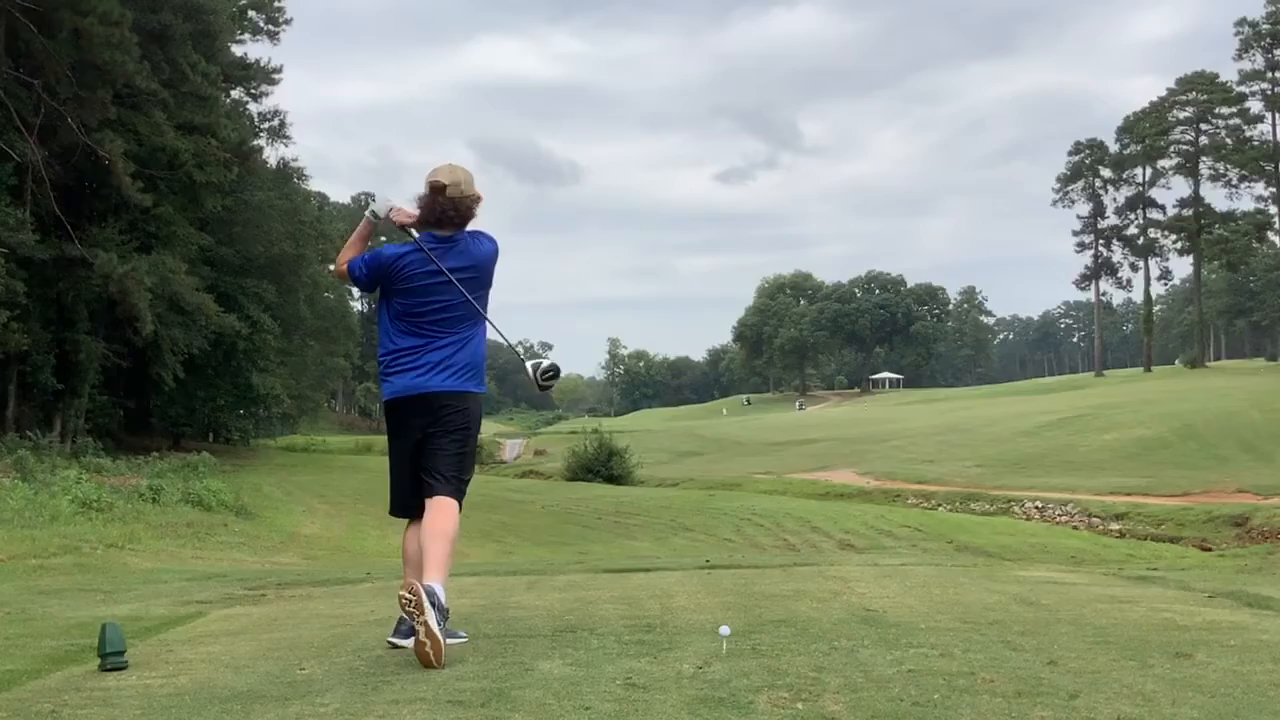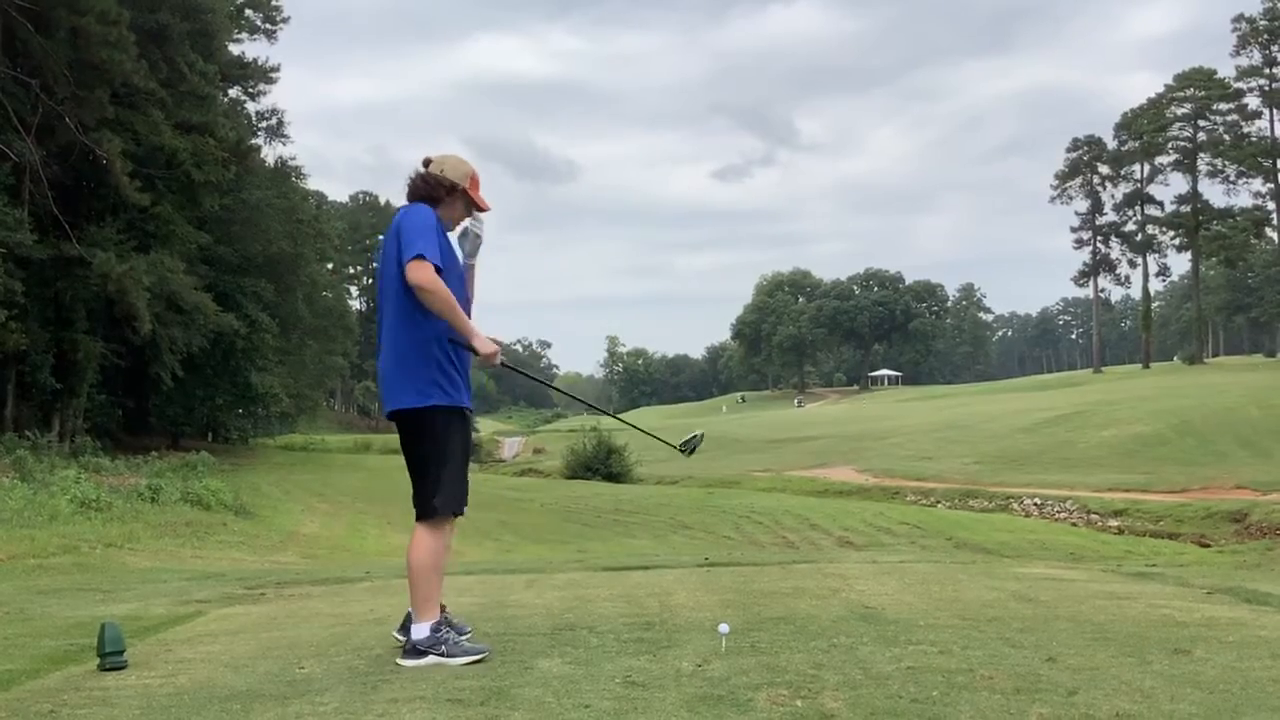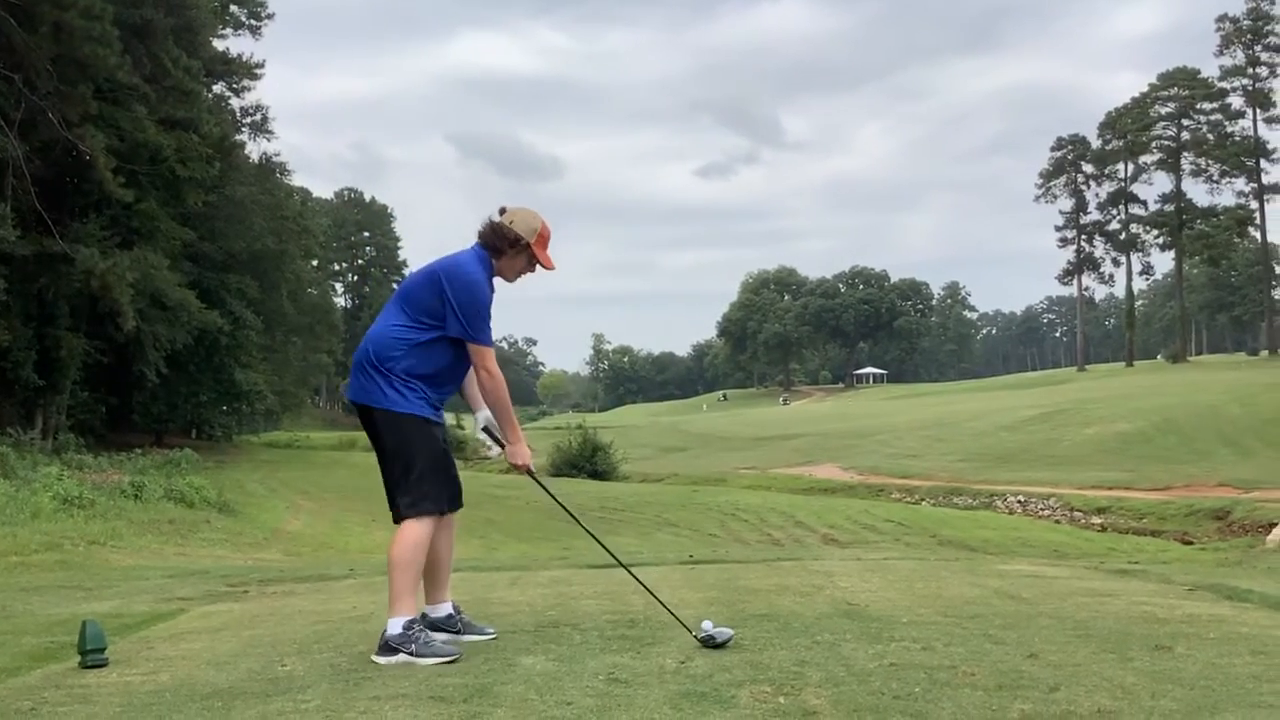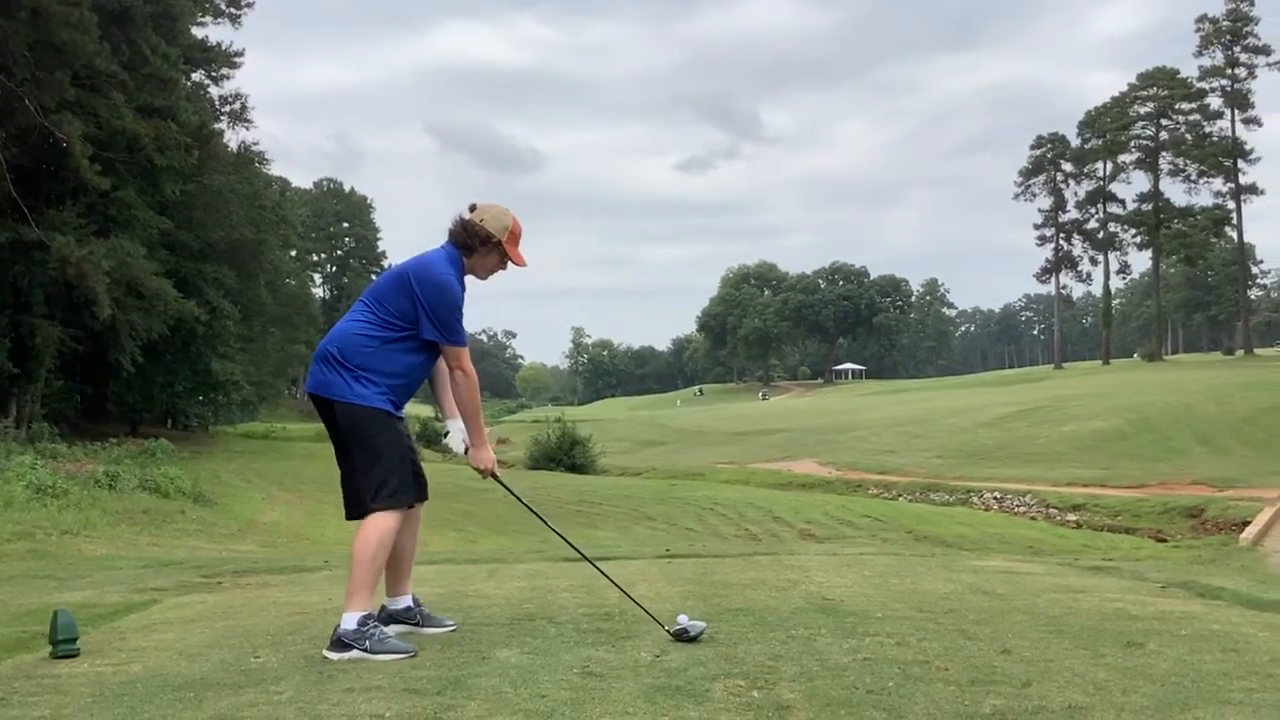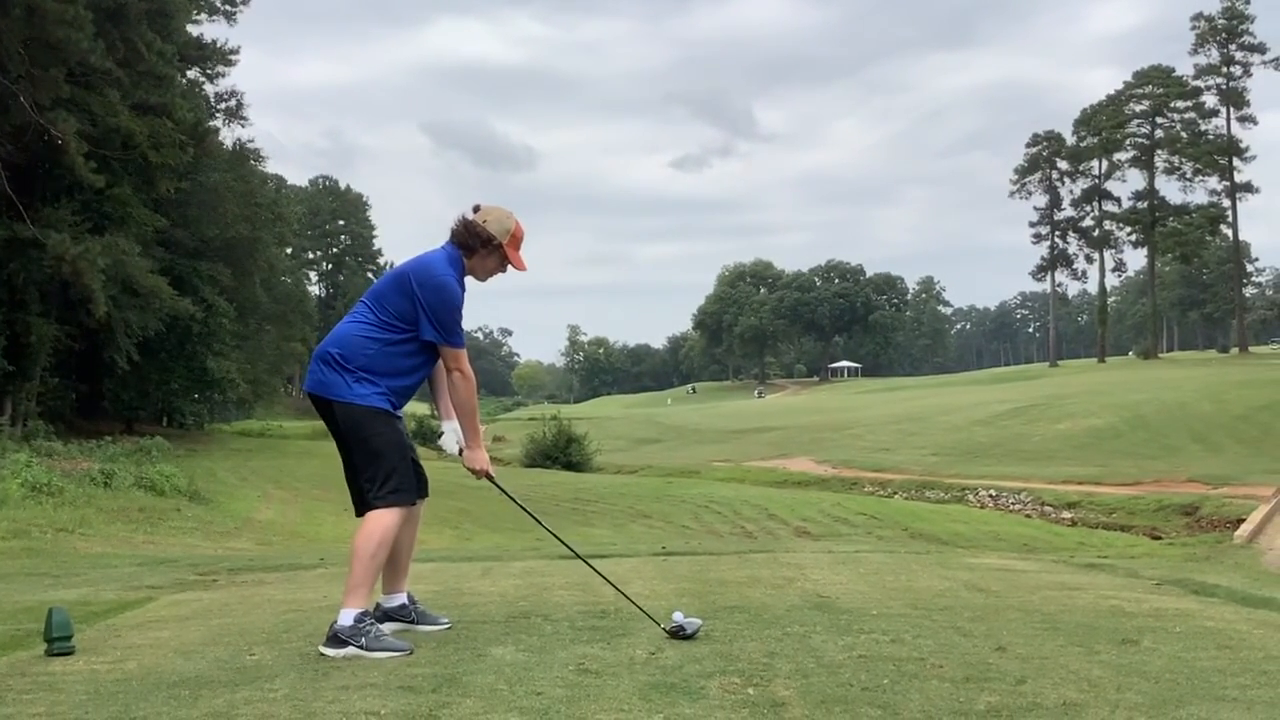
dt=1s
person 1, frame 1
left shoulder: (393, 256)
right shoulder: (484, 250)
left elbow: (344, 269)
left wrist: (368, 223)
right wrist: (415, 221)
left hip: (402, 394)
right hip: (455, 391)
left knee: (416, 505)
right knee: (443, 495)
left ankle: (412, 614)
right ankle: (431, 593)
person 1, frame 2
left shoulder: (422, 230)
right shoulder: (417, 217)
left elbow: (455, 304)
right elbow: (422, 278)
left wrist: (471, 257)
right wrist: (475, 336)
left hip: (437, 385)
right hip: (428, 386)
left knee: (443, 506)
right knee: (436, 509)
left ankle: (423, 615)
right ankle: (423, 636)
person 1, frame 3
left shoulder: (468, 272)
right shoulder: (467, 277)
left elbow: (464, 359)
right elbow: (487, 369)
left wrist: (482, 414)
right wrist: (515, 439)
left hip: (405, 391)
right hip: (392, 390)
left knee: (443, 504)
right knee: (419, 508)
left ankle: (440, 613)
right ankle: (399, 631)
person 1, frame 4
left shoulder: (439, 270)
right shoulder: (439, 278)
left elbow: (440, 360)
right elbow: (461, 369)
left wrist: (454, 424)
right wrist: (479, 443)
left hip: (365, 387)
right hip: (352, 384)
left knee: (410, 495)
right knee: (387, 501)
left ankle: (399, 606)
right ankle: (353, 627)
person 1, frame 5
left shoulder: (438, 270)
right shoulder: (439, 279)
left elbow: (438, 361)
right elbow: (459, 370)
left wrist: (450, 424)
right wrist: (474, 444)
left hip: (353, 385)
right hip: (351, 385)
left knee: (410, 491)
right knee: (390, 497)
left ankle: (394, 604)
right ankle: (349, 624)
